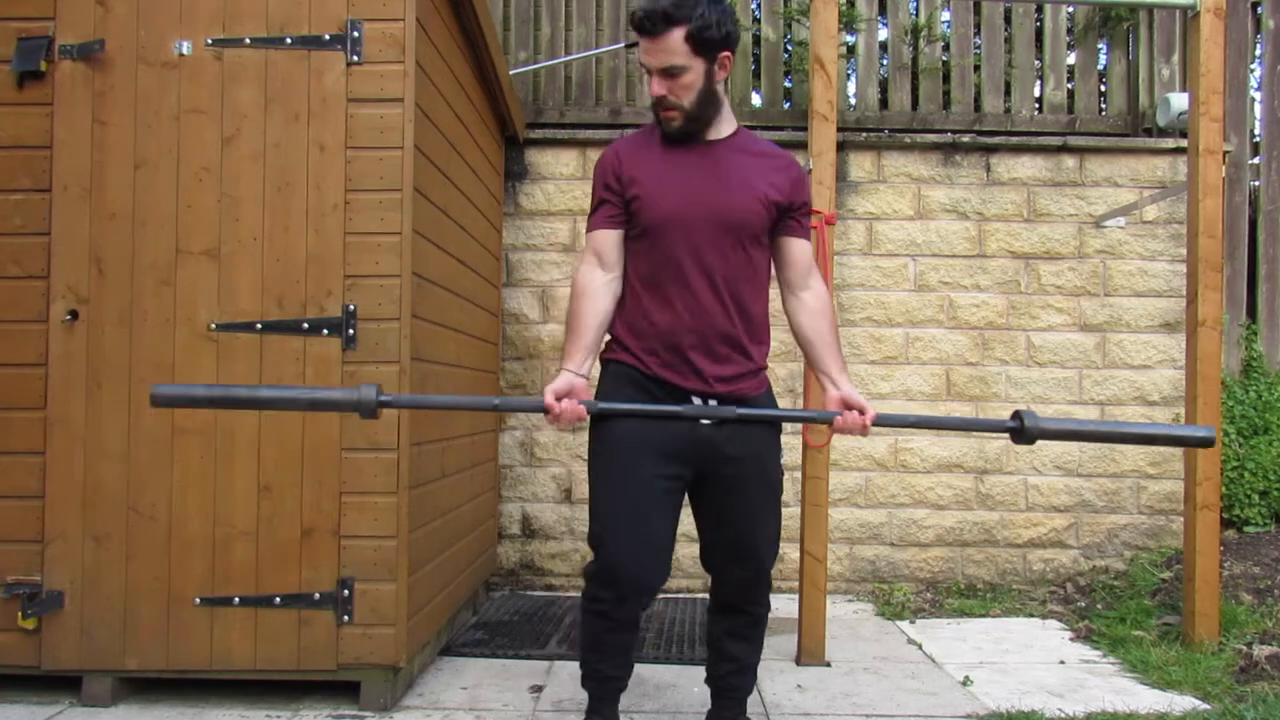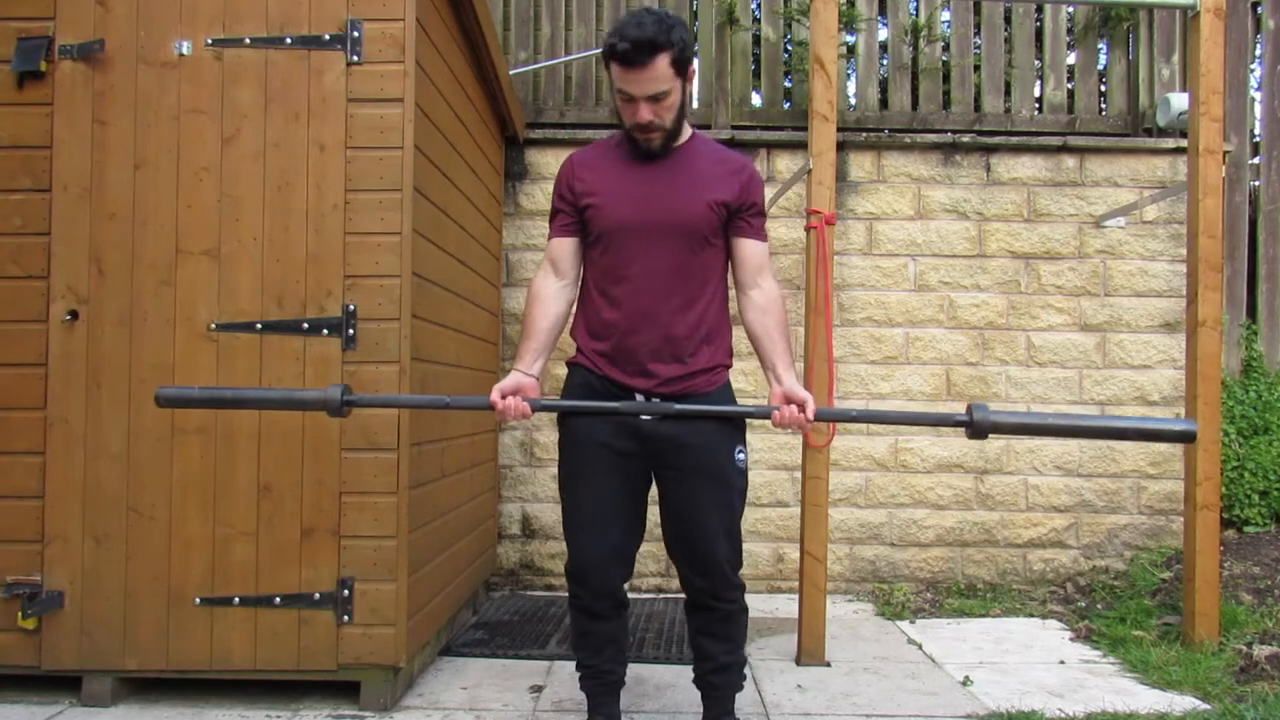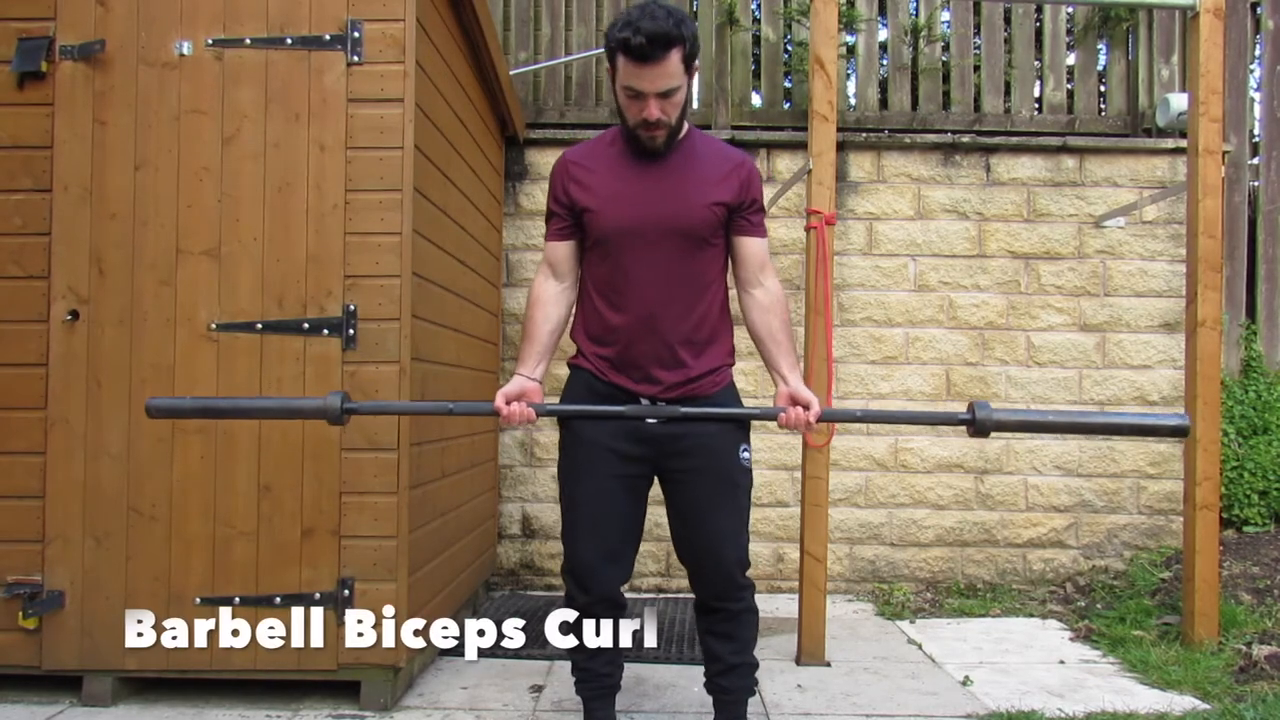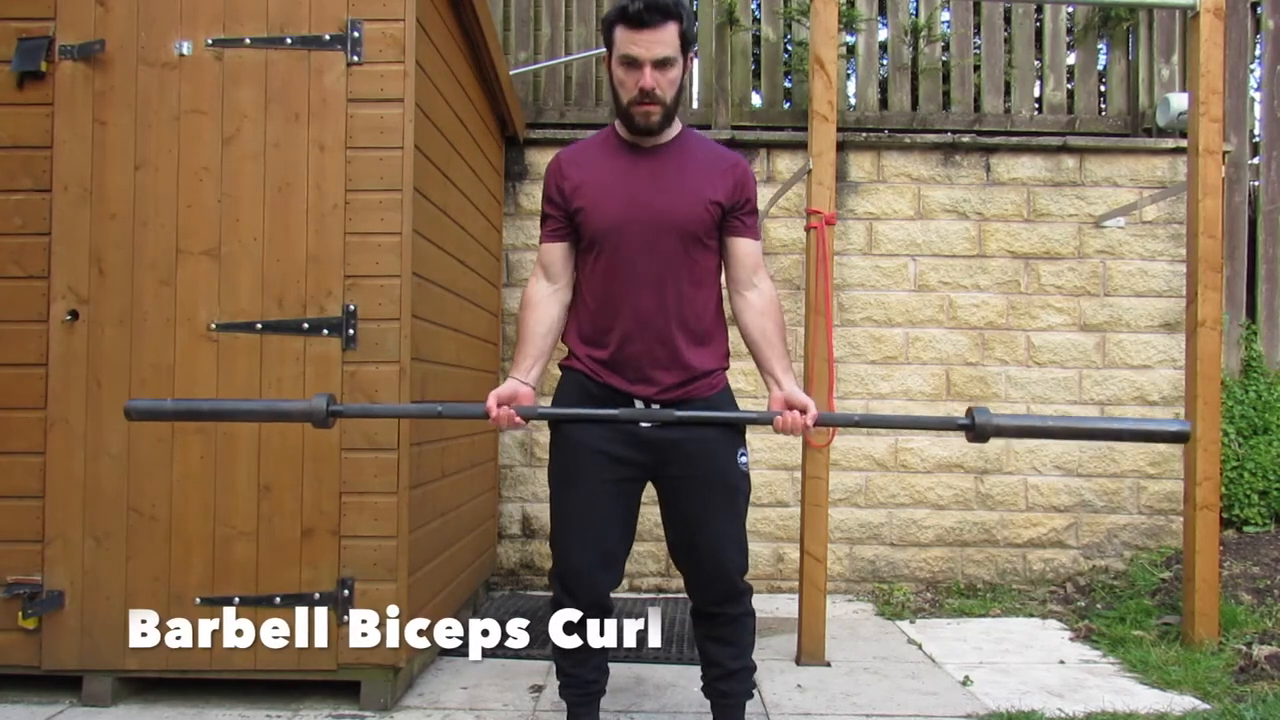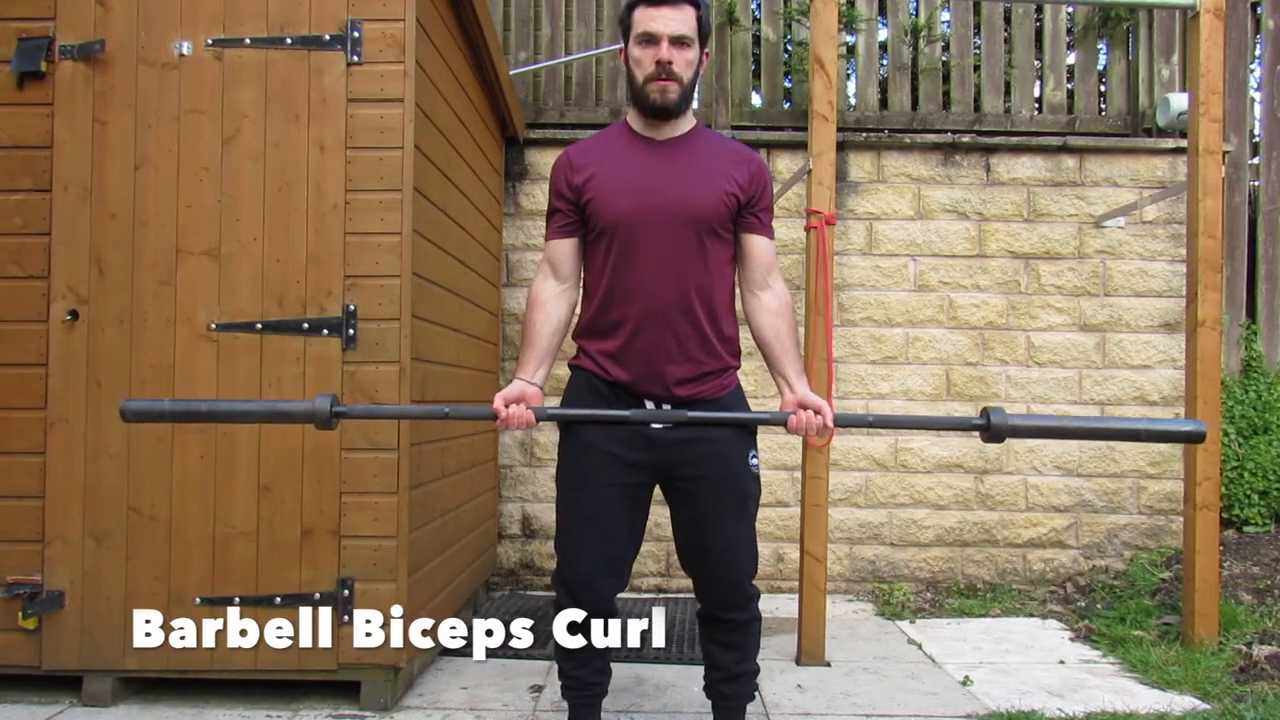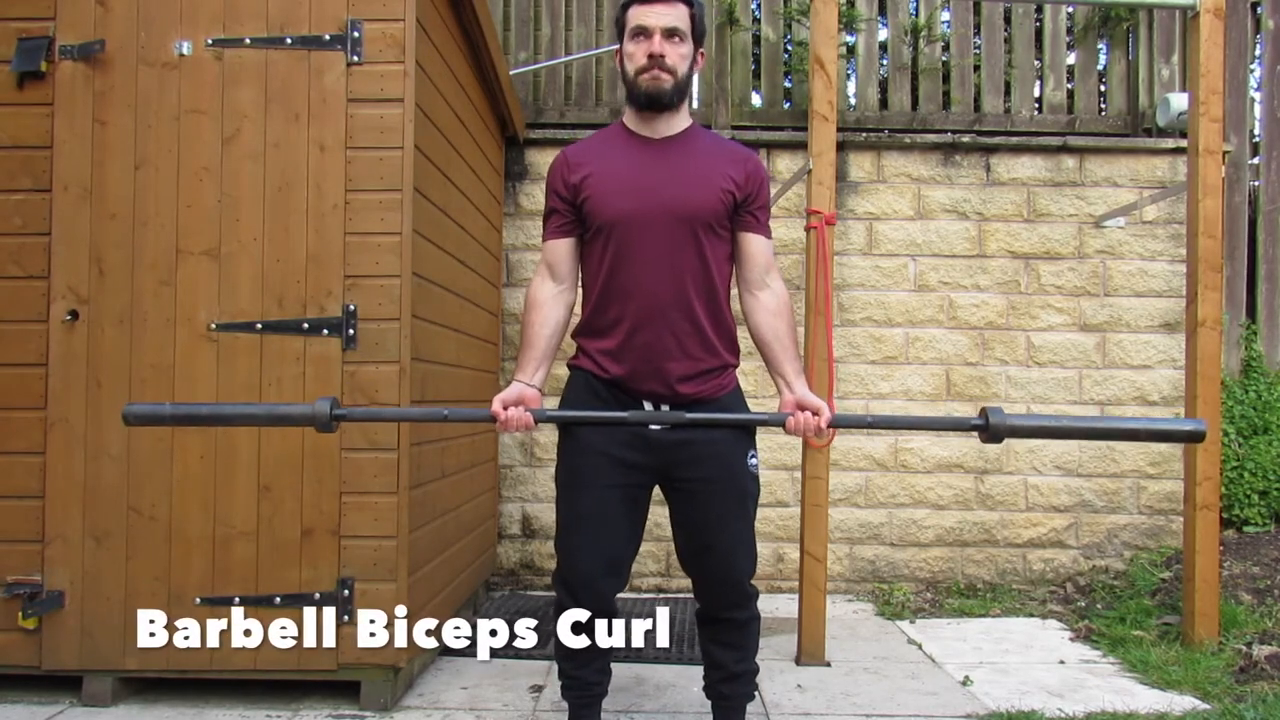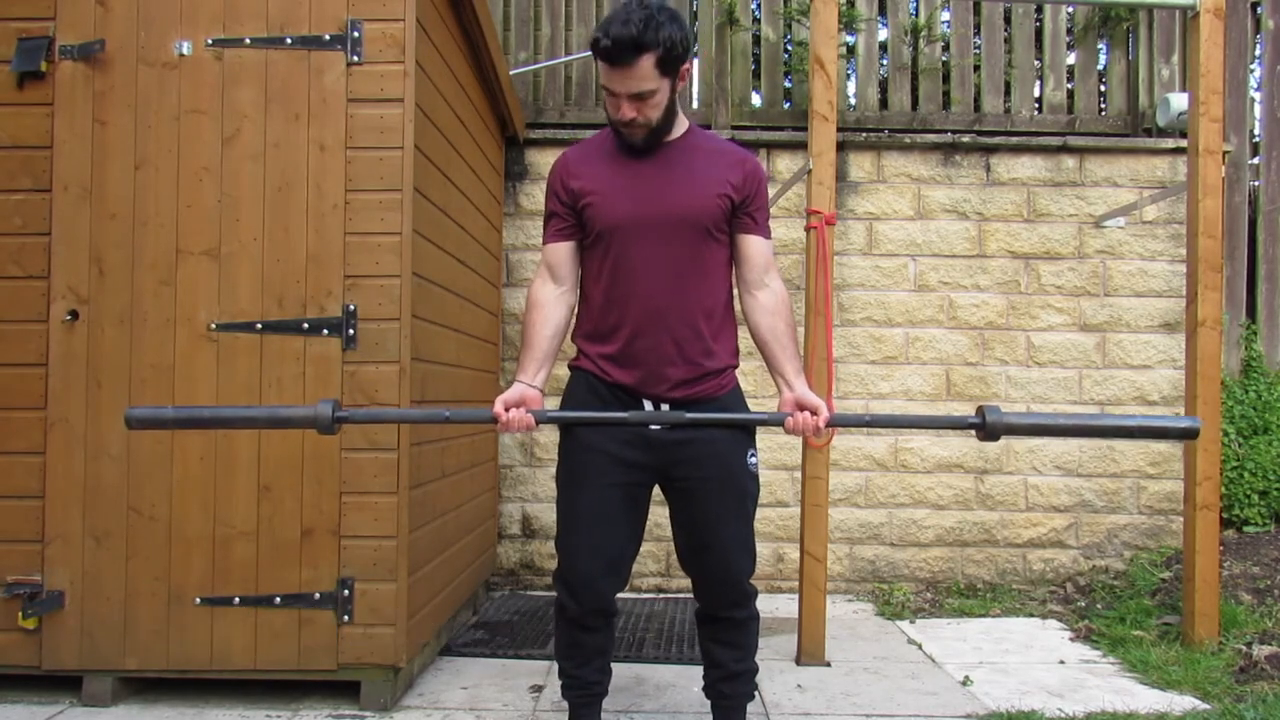
dt=0.7s
person 1, frame 1
left shoulder: (780, 172)
right shoulder: (624, 160)
left elbow: (802, 286)
right elbow: (600, 270)
left wrist: (835, 381)
right wrist: (573, 369)
left hip: (743, 408)
right hip: (637, 401)
left knee: (746, 578)
right knee: (623, 573)
person 1, frame 2
left shoulder: (734, 174)
right shoulder: (582, 169)
left elbow: (756, 284)
right elbow: (557, 276)
left wrist: (784, 377)
right wrist: (526, 368)
left hip: (703, 404)
right hip: (598, 401)
left knee: (713, 575)
right knee: (594, 572)
person 1, frame 3
left shoulder: (733, 171)
right shoulder: (576, 169)
left elbow: (758, 283)
right elbow: (556, 279)
left wrist: (789, 378)
right wrist: (528, 374)
left hip: (706, 405)
right hip: (600, 405)
left knee: (723, 577)
right knee: (592, 579)
person 1, frame 4
left shoulder: (727, 171)
right shoulder: (569, 169)
left elbow: (750, 285)
right elbow: (550, 283)
left wrist: (782, 382)
right wrist: (522, 378)
left hip: (701, 408)
right hip: (591, 409)
left knee: (721, 582)
right knee: (581, 583)
person 1, frame 5
left shoulder: (742, 168)
right shoulder: (580, 164)
left elbow: (763, 285)
right elbow: (557, 280)
left wrist: (795, 384)
right wrist: (528, 378)
left hip: (713, 409)
right hip: (602, 407)
left knee: (729, 588)
right knee: (585, 585)
person 1, frame 6
left shoulder: (739, 167)
right shoulder: (577, 164)
left elbow: (761, 284)
right elbow: (555, 281)
left wrist: (794, 385)
right wrist: (527, 381)
left hip: (712, 410)
right hip: (600, 407)
left knee: (728, 587)
right knee: (584, 584)
person 1, frame 7
left shoulder: (737, 170)
right shoulder: (574, 169)
left elbow: (760, 284)
right elbow: (555, 284)
left wrist: (793, 384)
right wrist: (529, 382)
left hip: (711, 411)
right hip: (600, 409)
left knee: (727, 586)
right knee: (585, 586)
